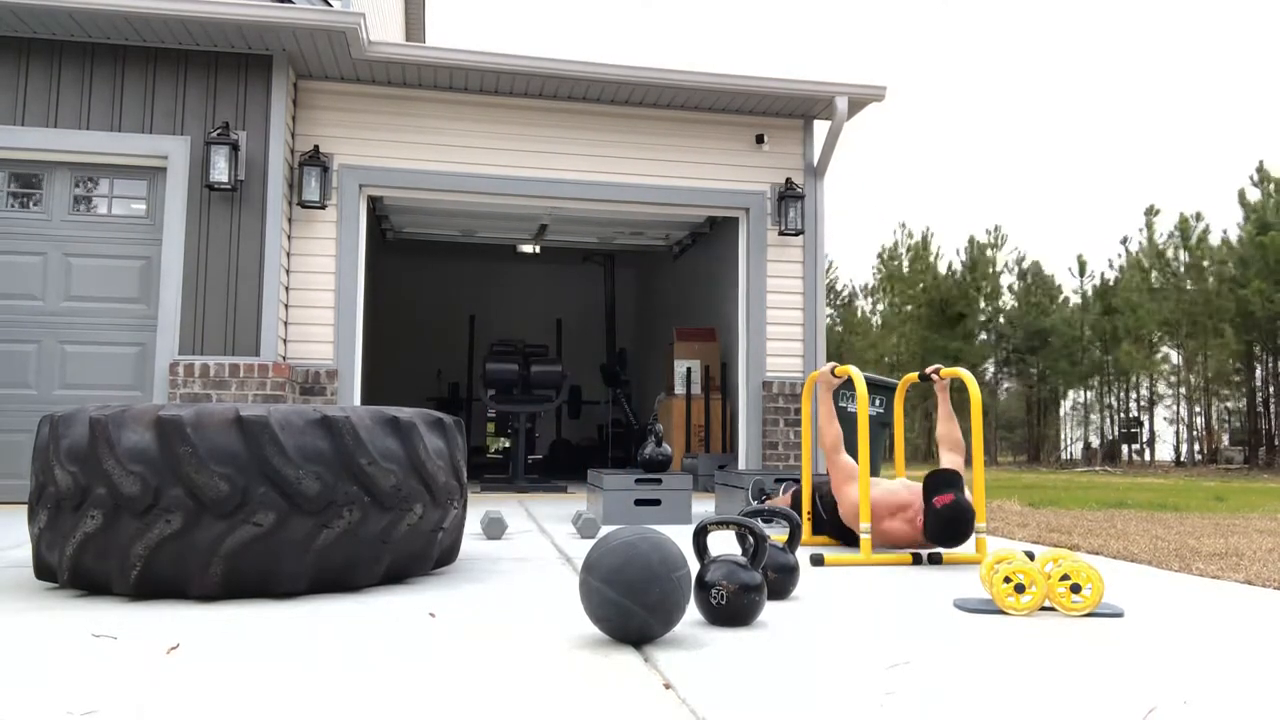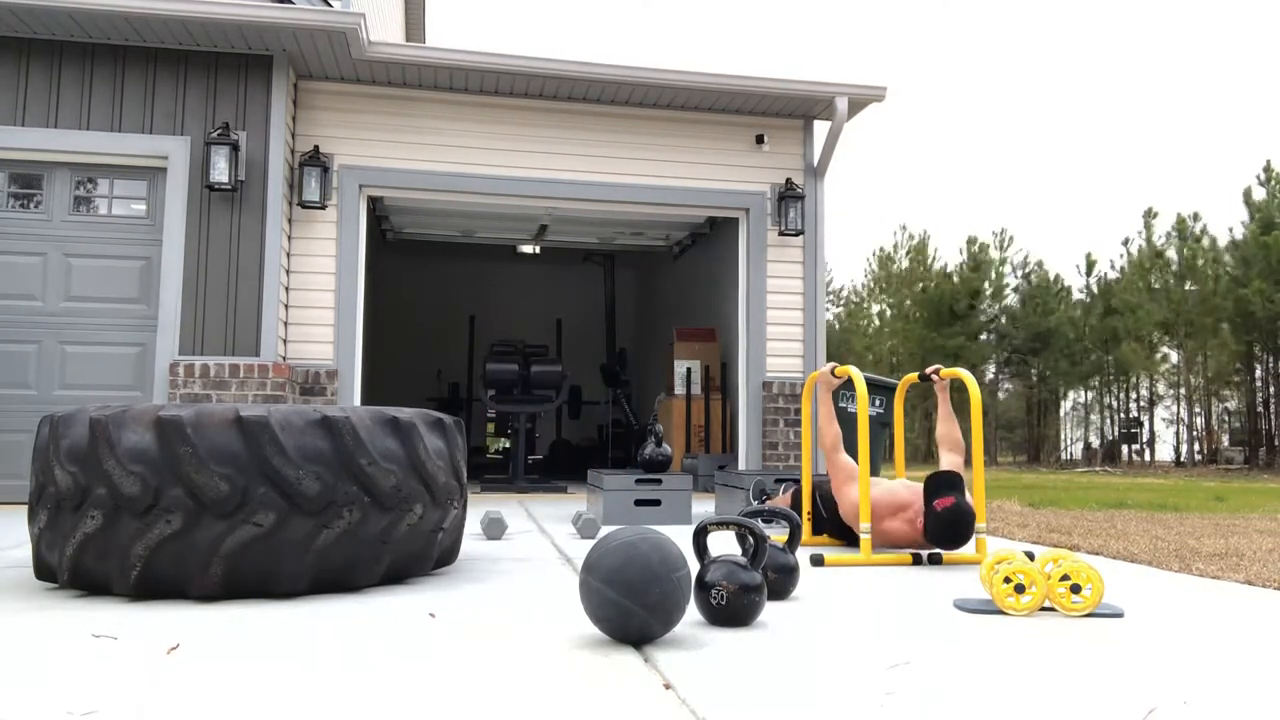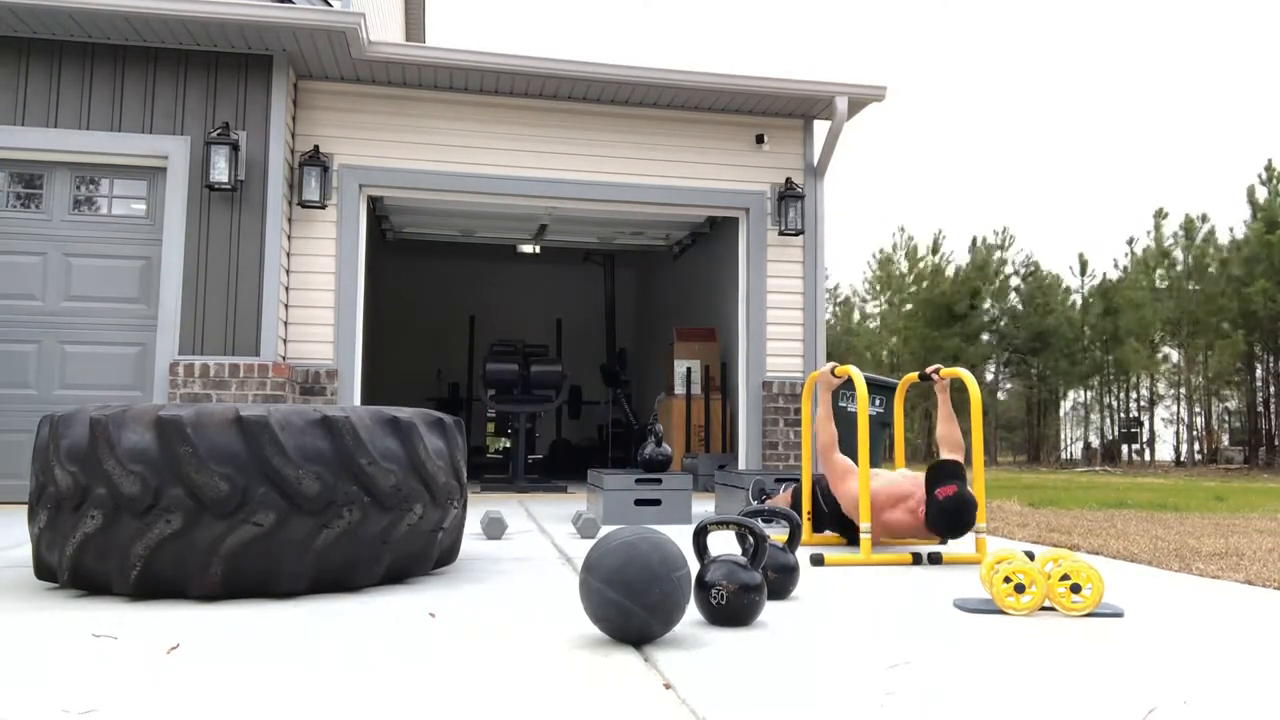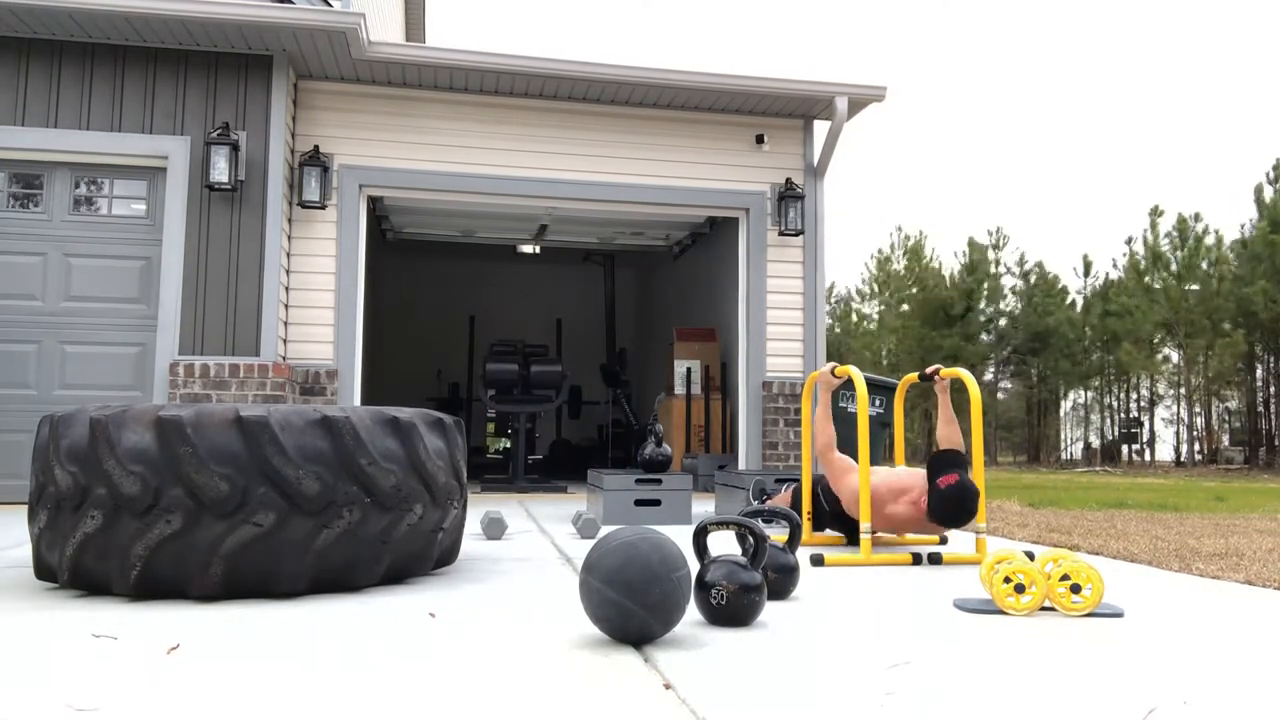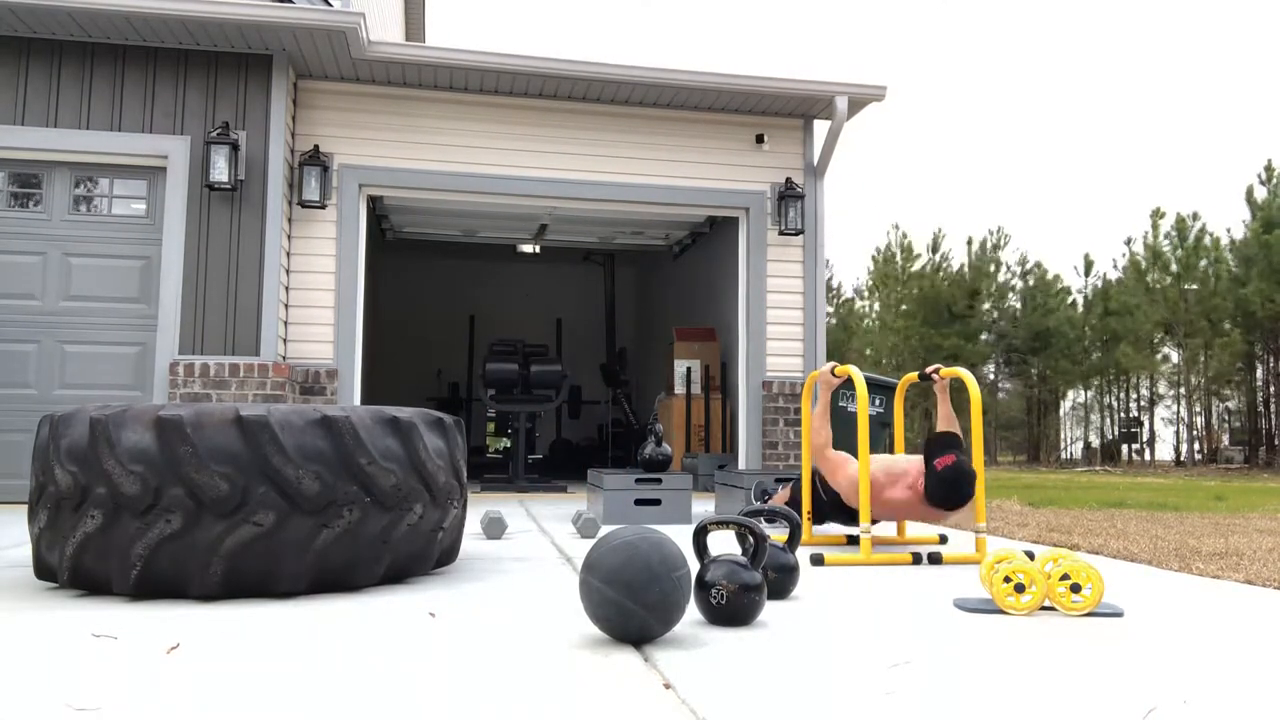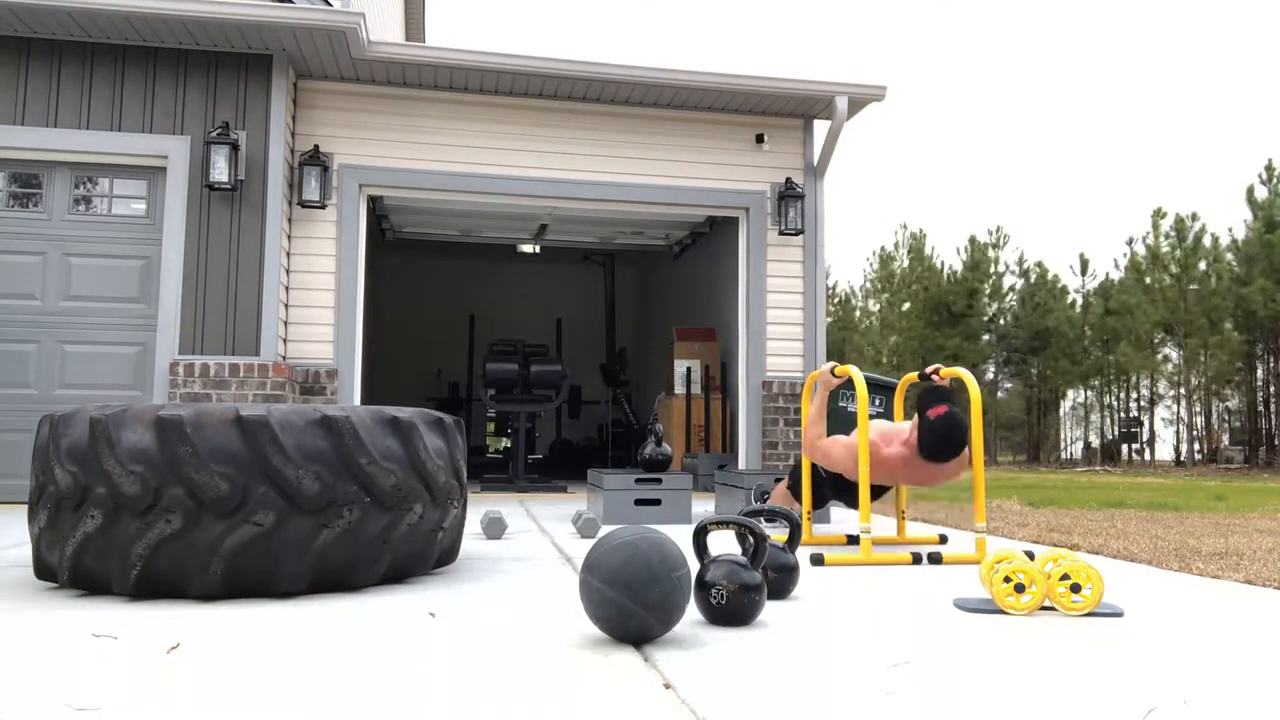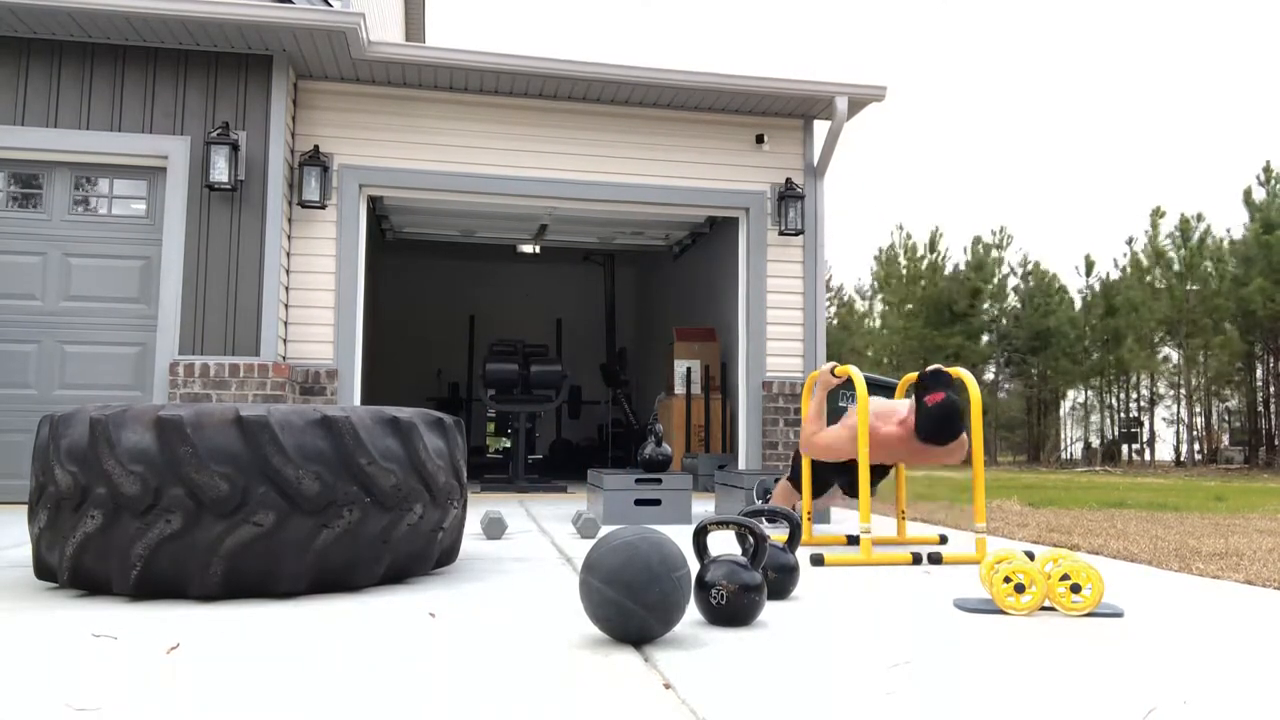
dt=0.1s
person 1, frame 1
right shoulder: (961, 508)
left elbow: (834, 453)
right elbow: (952, 451)
left wrist: (825, 390)
right wrist: (943, 395)
left knee: (796, 497)
left ankle: (767, 506)
person 1, frame 2
right shoulder: (960, 512)
left elbow: (833, 453)
right elbow: (954, 453)
left wrist: (825, 391)
right wrist: (943, 395)
left hip: (833, 510)
left knee: (797, 497)
left ankle: (766, 506)
person 1, frame 3
right shoulder: (962, 505)
left elbow: (829, 454)
right elbow: (953, 451)
left wrist: (824, 391)
right wrist: (943, 394)
left hip: (835, 506)
left knee: (797, 497)
left ankle: (766, 506)
person 1, frame 4
left shoulder: (869, 498)
right shoulder: (960, 504)
left elbow: (826, 454)
right elbow: (954, 450)
left wrist: (824, 392)
right wrist: (943, 395)
left hip: (837, 507)
left knee: (796, 494)
left ankle: (768, 506)
person 1, frame 5
right shoulder: (957, 495)
left elbow: (820, 452)
right elbow: (952, 446)
left wrist: (824, 391)
right wrist: (943, 393)
left hip: (836, 500)
left knee: (795, 494)
left ankle: (767, 504)
person 1, frame 6
left shoulder: (868, 452)
right shoulder: (958, 461)
left elbow: (811, 446)
right elbow: (948, 435)
left wrist: (823, 389)
right wrist: (942, 388)
left hip: (836, 472)
right hip: (870, 486)
person 1, frame 7
left shoulder: (865, 432)
right shoulder: (957, 445)
left elbow: (808, 443)
right elbow: (946, 428)
left wrist: (822, 387)
right wrist: (939, 386)
left hip: (837, 462)
right hip: (874, 468)
